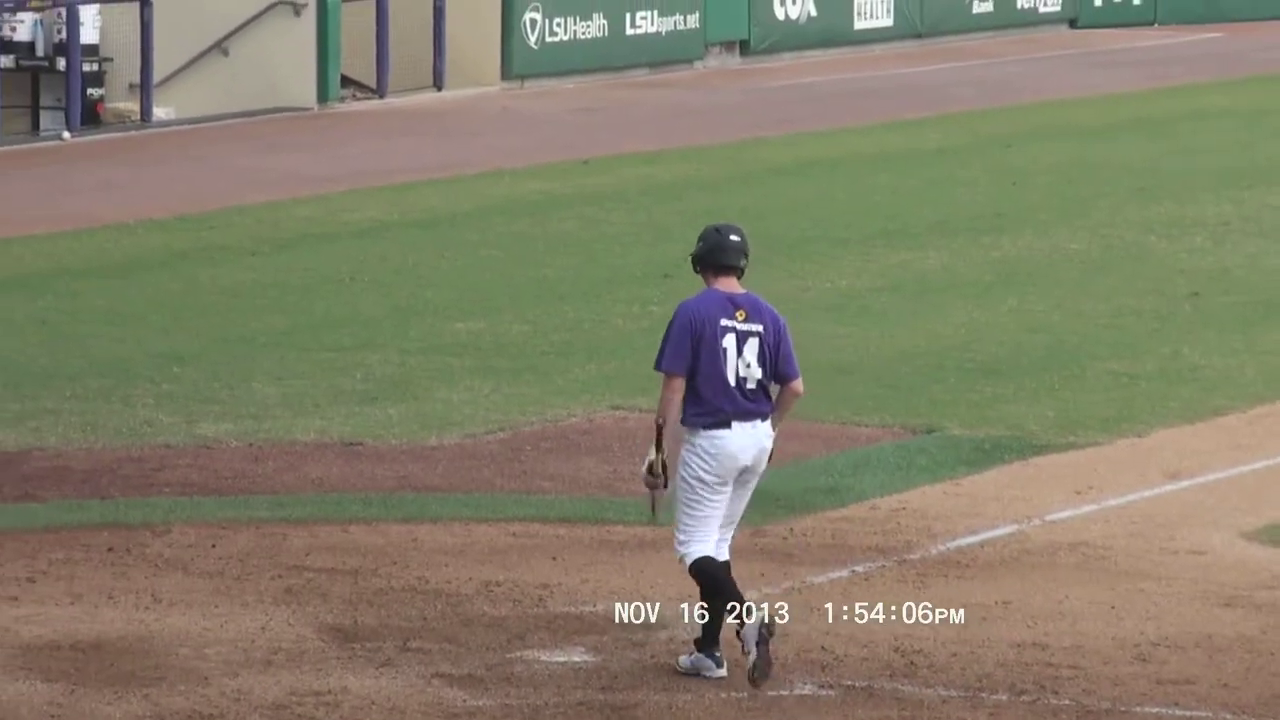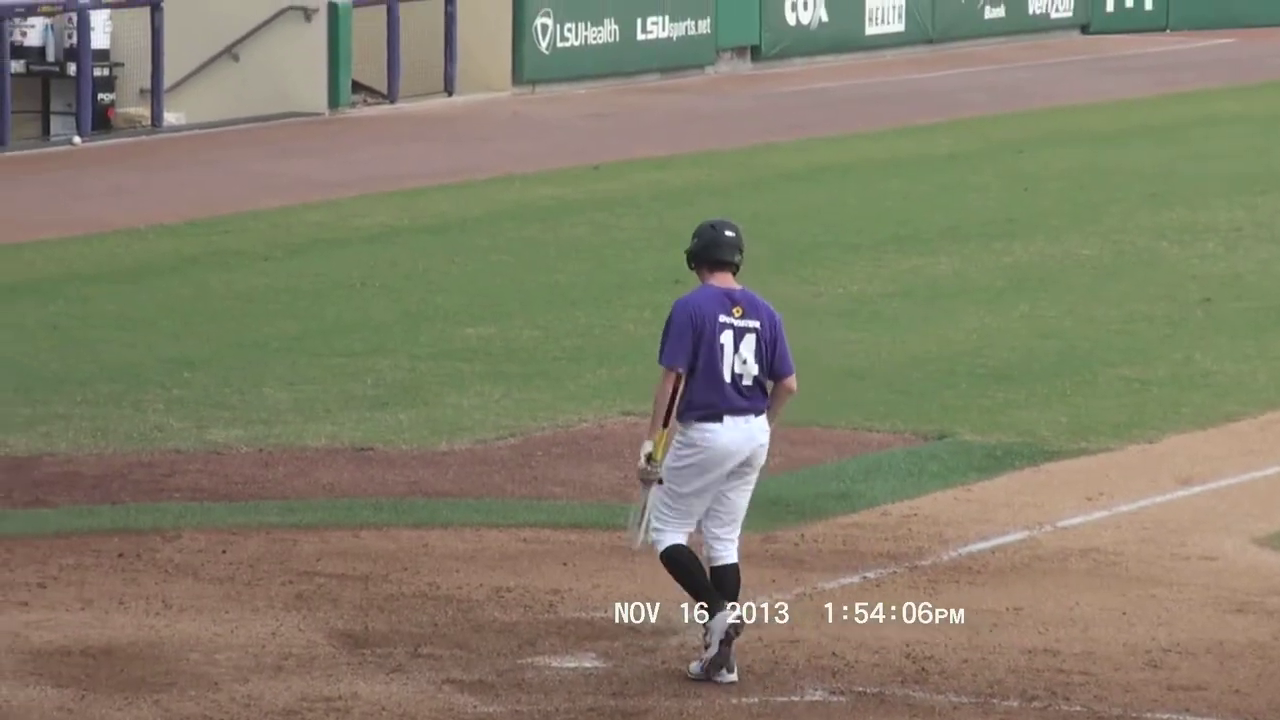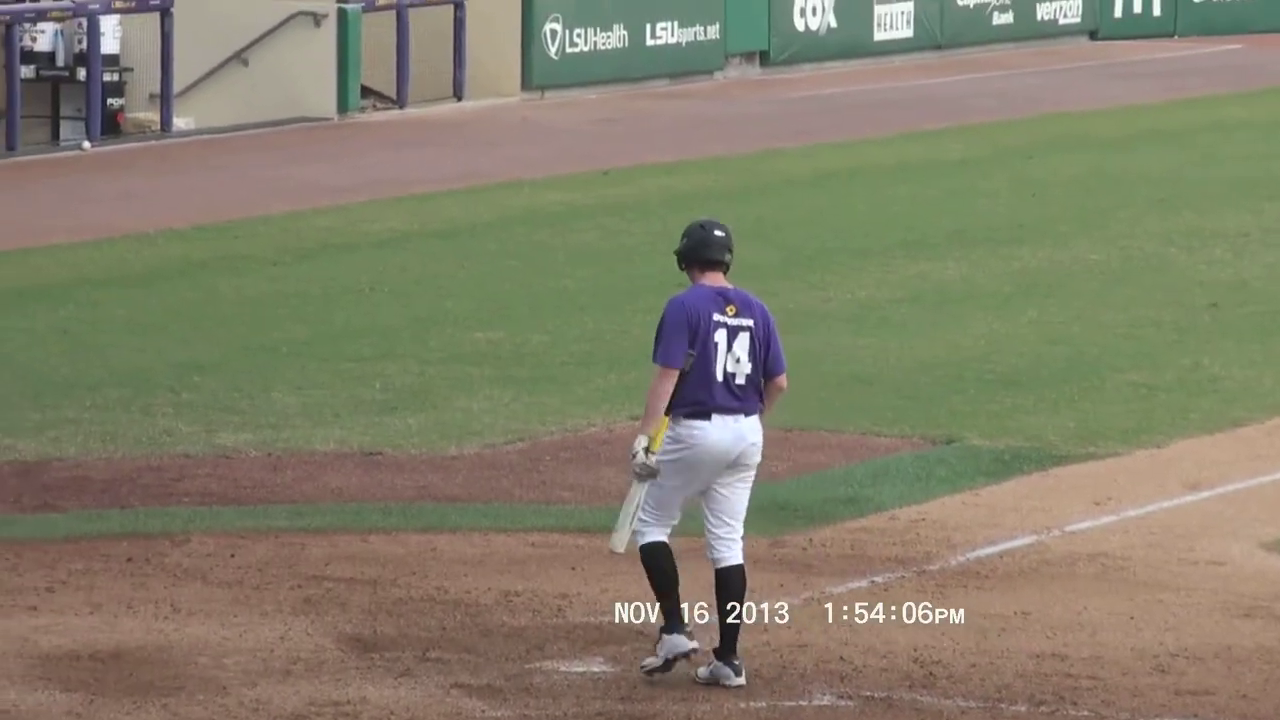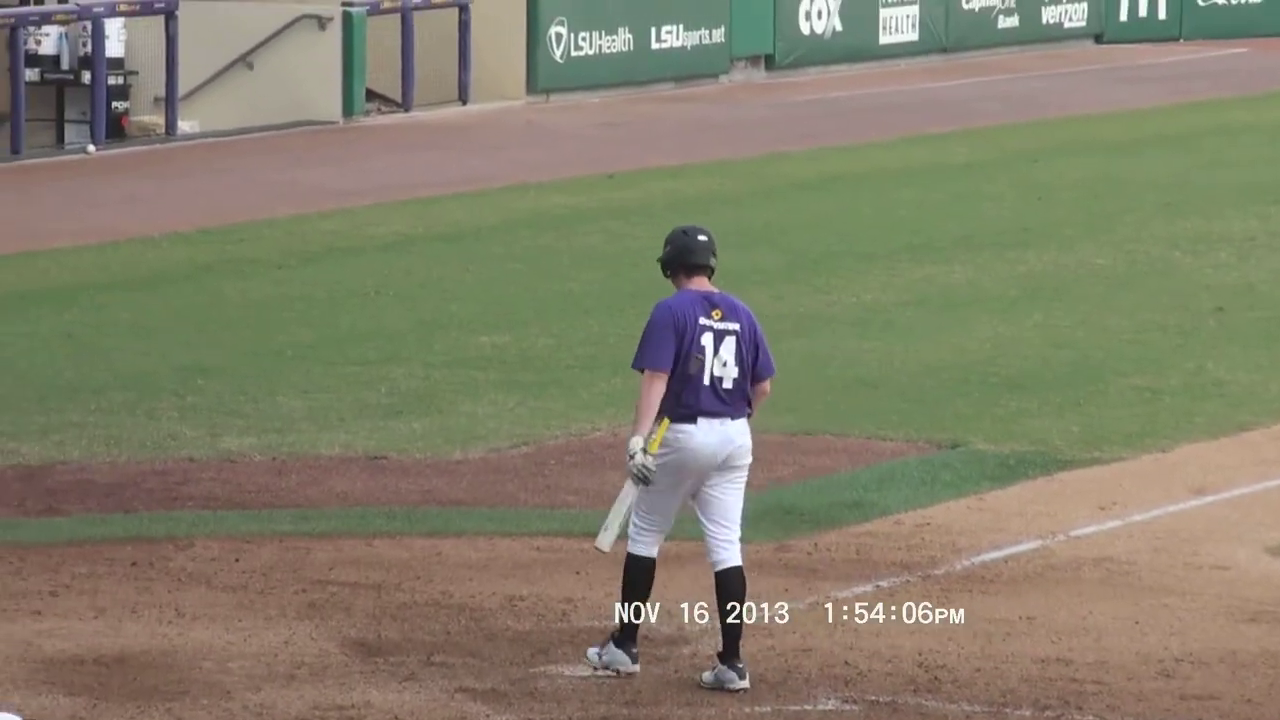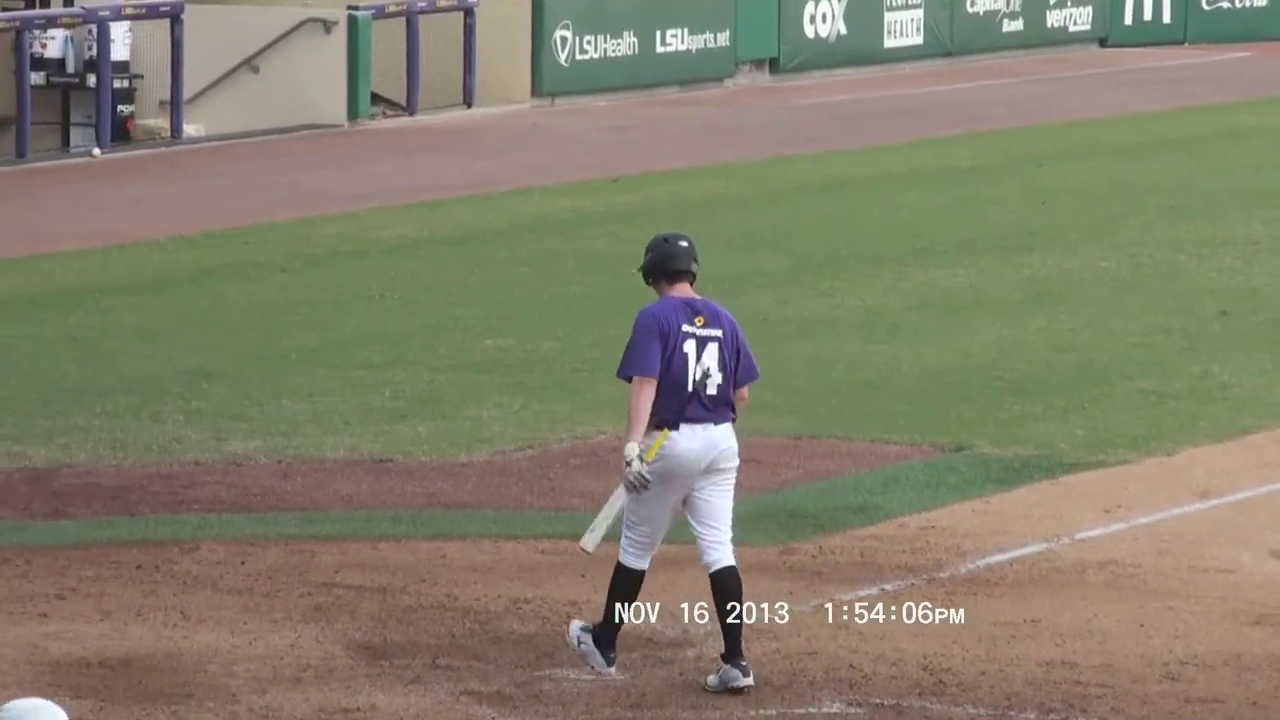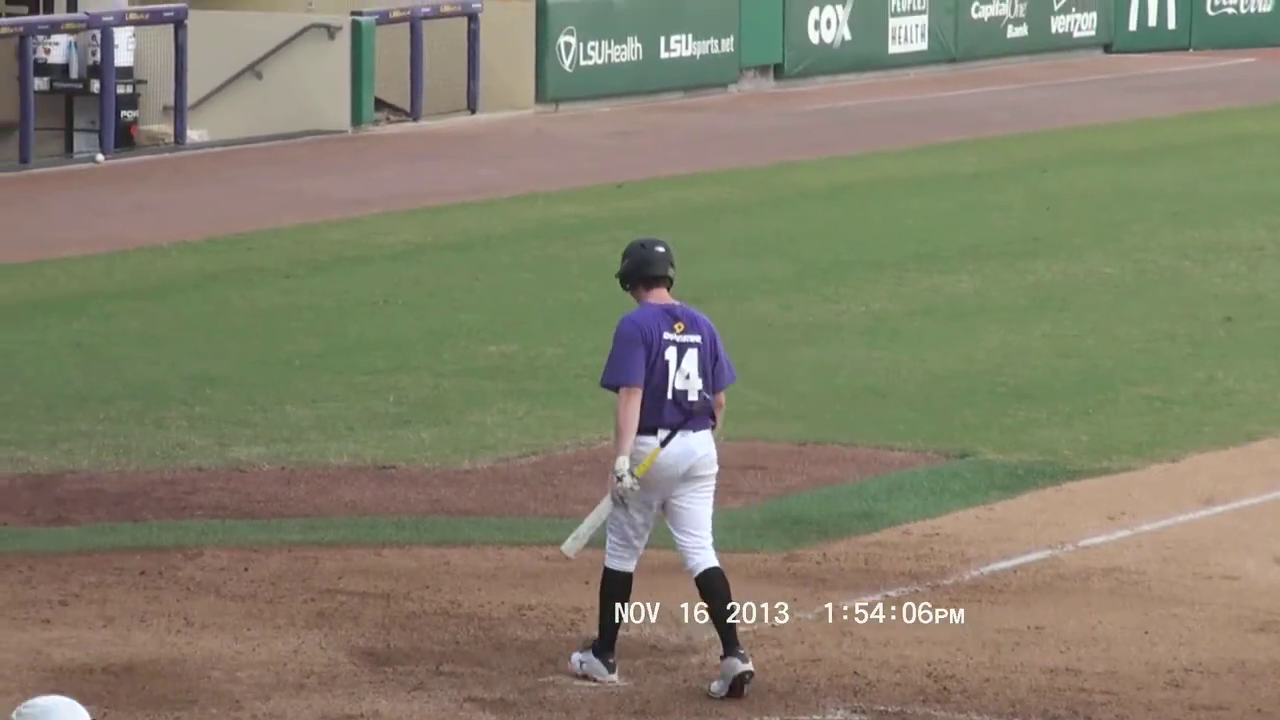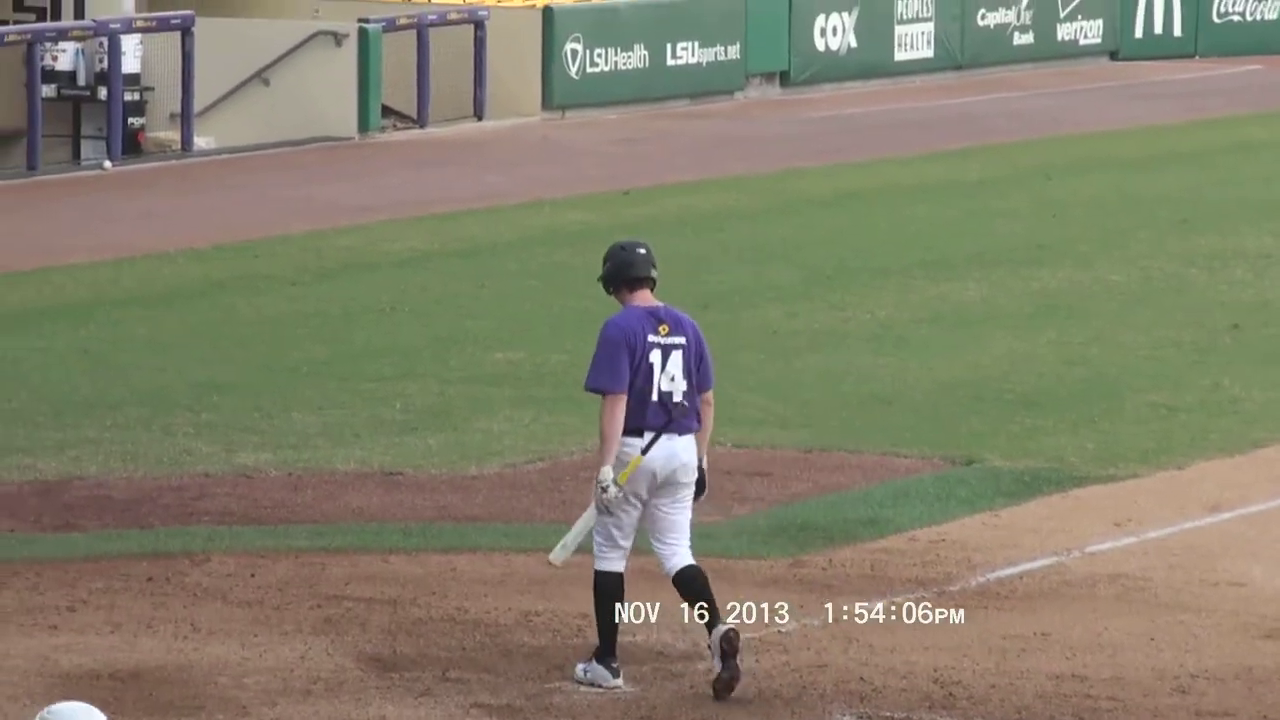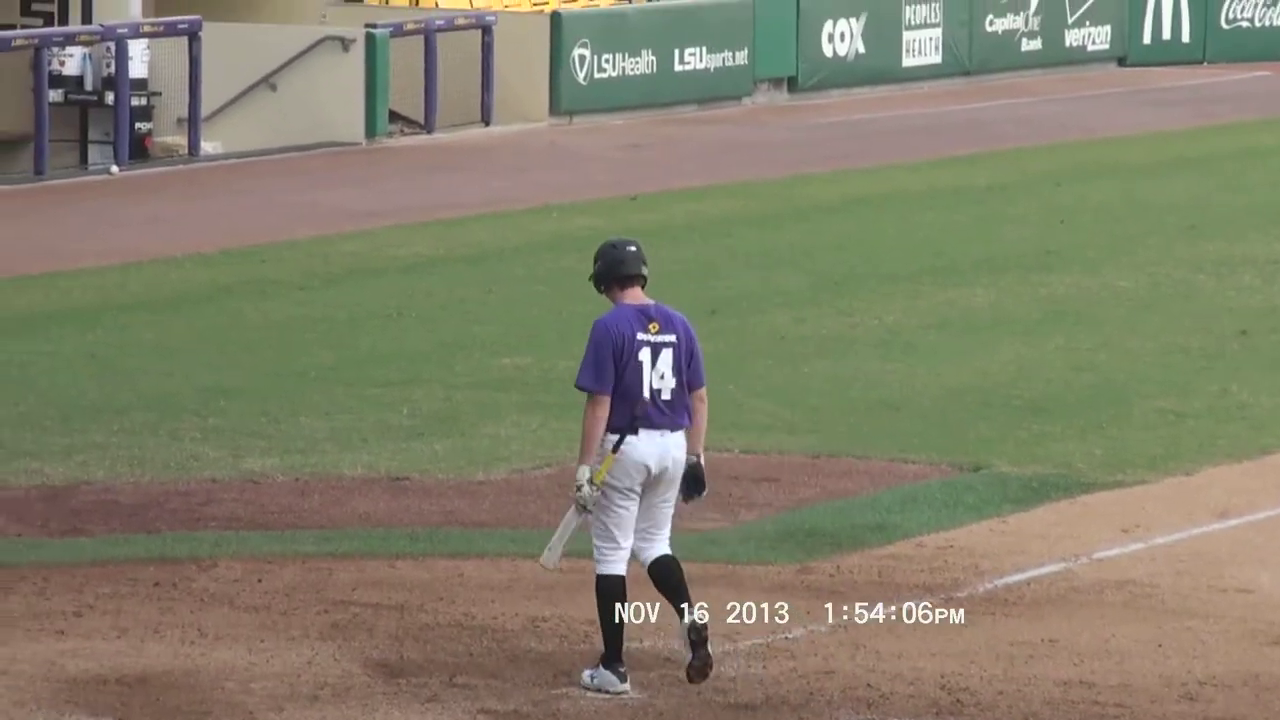
dt=0.1s
person 1, frame 1
left shoulder: (693, 311)
right shoulder: (768, 315)
left elbow: (672, 386)
right elbow: (794, 388)
left hip: (711, 441)
right hip: (757, 438)
left knee: (695, 549)
right knee: (716, 541)
left ankle: (751, 620)
right ankle: (708, 650)
person 1, frame 2
left shoulder: (690, 306)
right shoulder: (764, 311)
left elbow: (672, 378)
right elbow: (787, 384)
left wrist: (650, 439)
left hip: (705, 435)
right hip: (753, 435)
left knee: (667, 533)
right knee: (723, 542)
left ankle: (719, 612)
right ankle: (720, 656)
person 1, frame 3
left shoulder: (684, 305)
right shoulder: (756, 309)
left elbow: (667, 376)
right elbow: (778, 383)
left wrist: (645, 437)
left hip: (695, 432)
right hip: (747, 432)
left knee: (651, 527)
right knee: (727, 543)
left ankle: (675, 630)
right ankle: (727, 659)
person 1, frame 4
left shoulder: (670, 309)
right shoulder: (742, 313)
left elbow: (655, 380)
right elbow: (762, 387)
left wrist: (638, 440)
left hip: (685, 437)
right hip: (735, 437)
left knee: (645, 536)
right knee: (726, 547)
left ankle: (624, 645)
right ankle: (731, 663)
person 1, frame 5
left shoulder: (654, 317)
right shoulder: (723, 319)
left elbow: (643, 386)
right elbow: (740, 393)
left wrist: (630, 447)
left hip: (668, 443)
right hip: (720, 443)
left knee: (636, 547)
right knee: (718, 550)
left ankle: (603, 644)
right ankle: (735, 662)
person 1, frame 6
left shoulder: (635, 324)
right shoulder: (701, 325)
left elbow: (630, 395)
right elbow: (718, 399)
left wrist: (621, 459)
left hip: (651, 450)
right hip: (699, 448)
left knee: (622, 551)
right knee: (700, 553)
left ankle: (603, 655)
right ankle: (734, 653)
person 1, frame 7
left shoulder: (619, 327)
right shoulder: (687, 327)
left elbow: (614, 403)
right elbow: (705, 401)
left wrist: (605, 469)
right wrist: (698, 459)
left hip: (634, 452)
right hip: (681, 451)
left knee: (610, 554)
right knee: (675, 554)
left ankle: (606, 662)
right ankle: (719, 631)
person 1, frame 8
left shoulder: (609, 326)
right shoulder: (679, 324)
left elbow: (599, 404)
right elbow: (698, 398)
left wrist: (584, 468)
right wrist: (695, 457)
left hip: (625, 450)
right hip: (673, 447)
left knee: (611, 554)
right knee: (653, 545)
left ankle: (613, 666)
right ankle: (692, 620)
